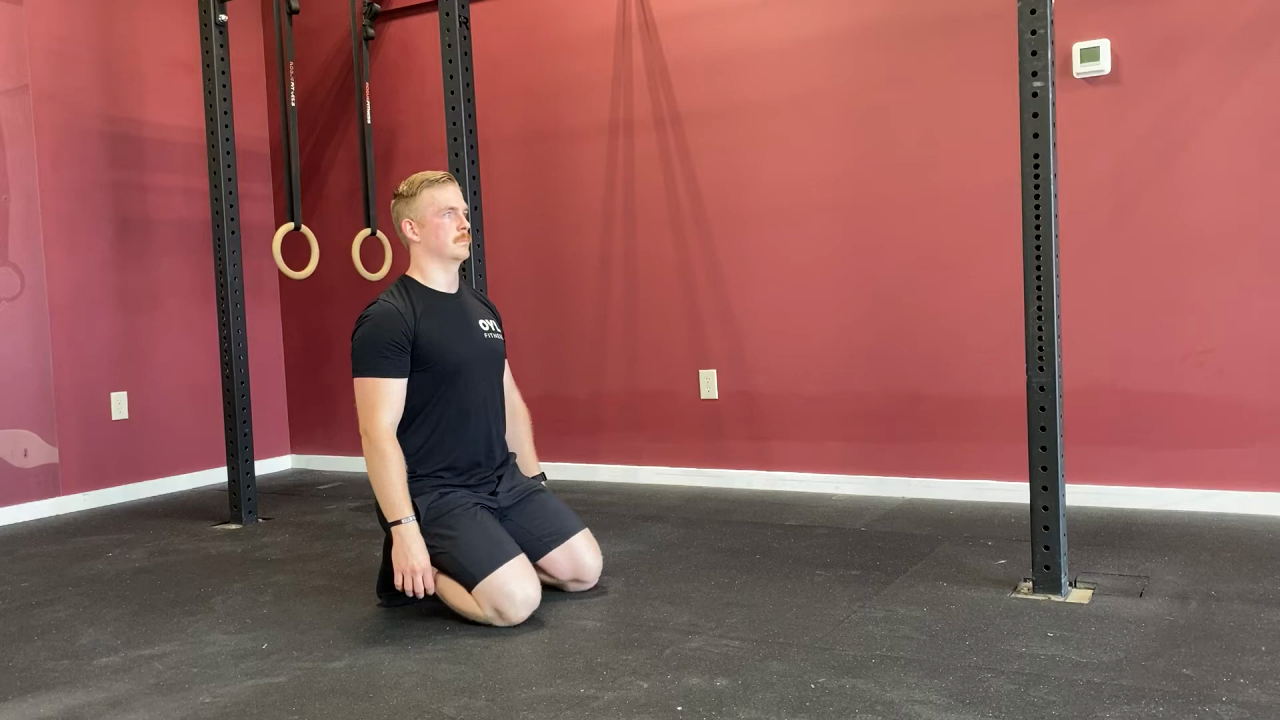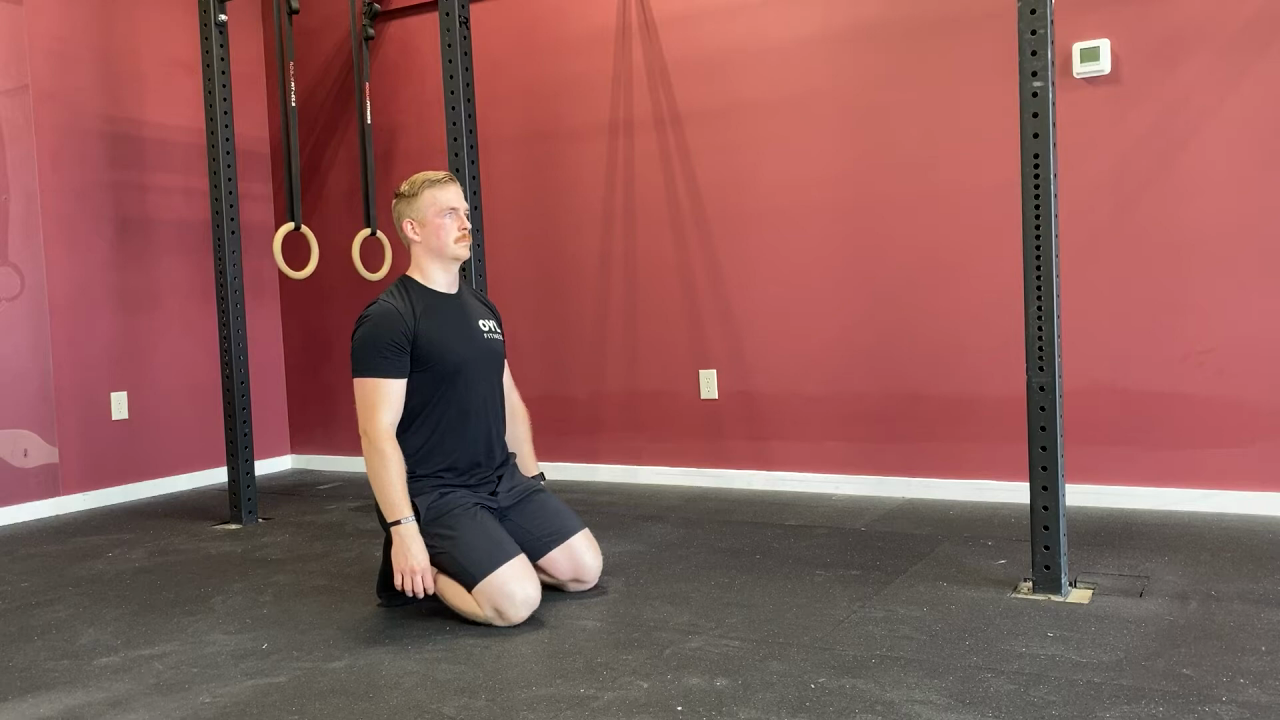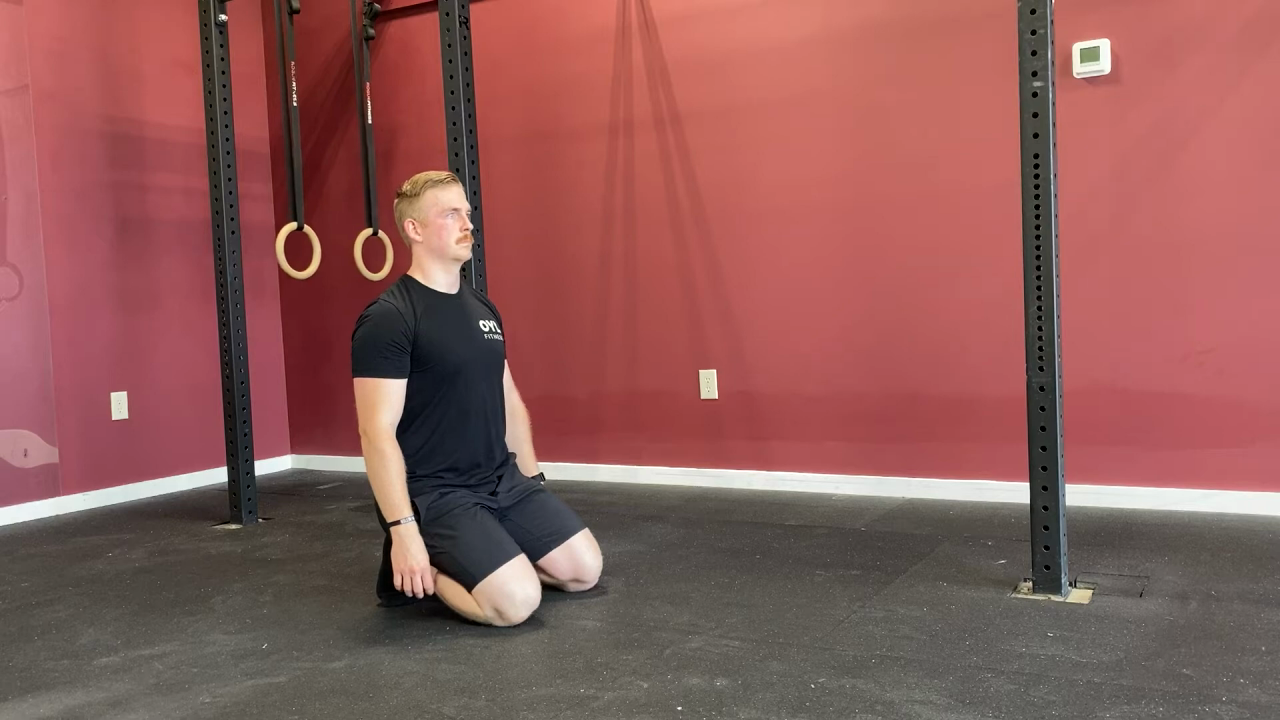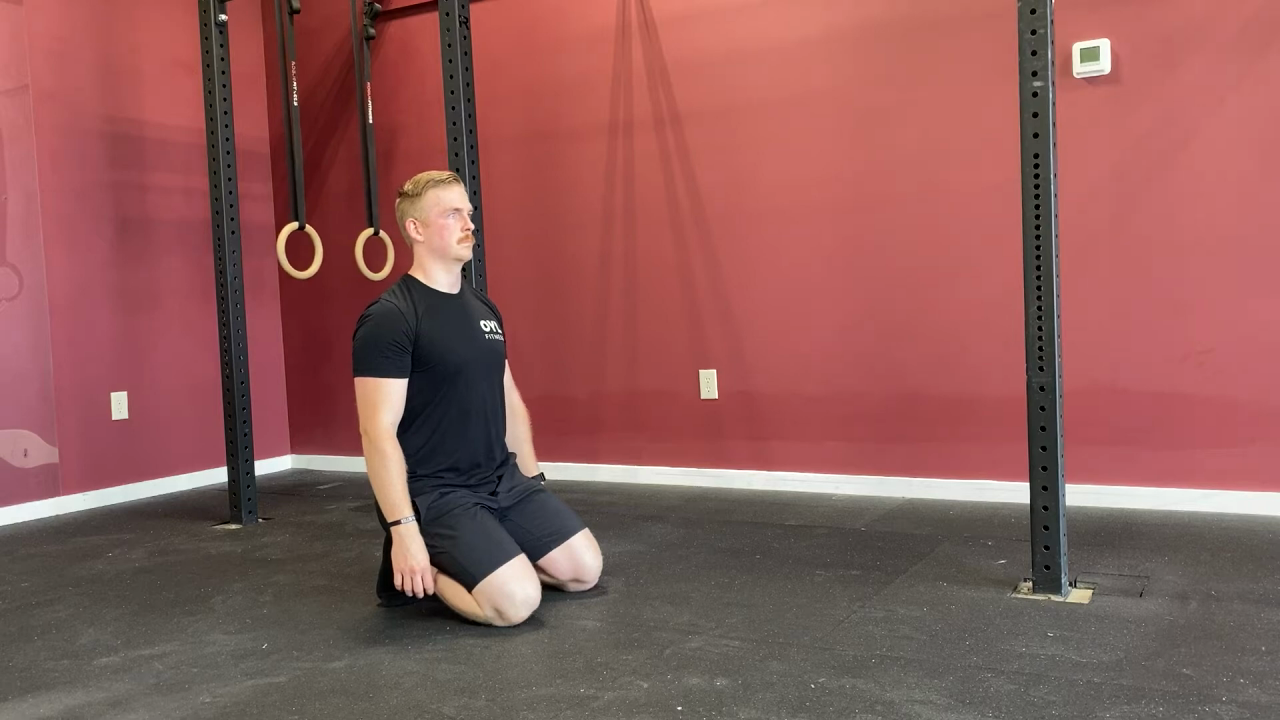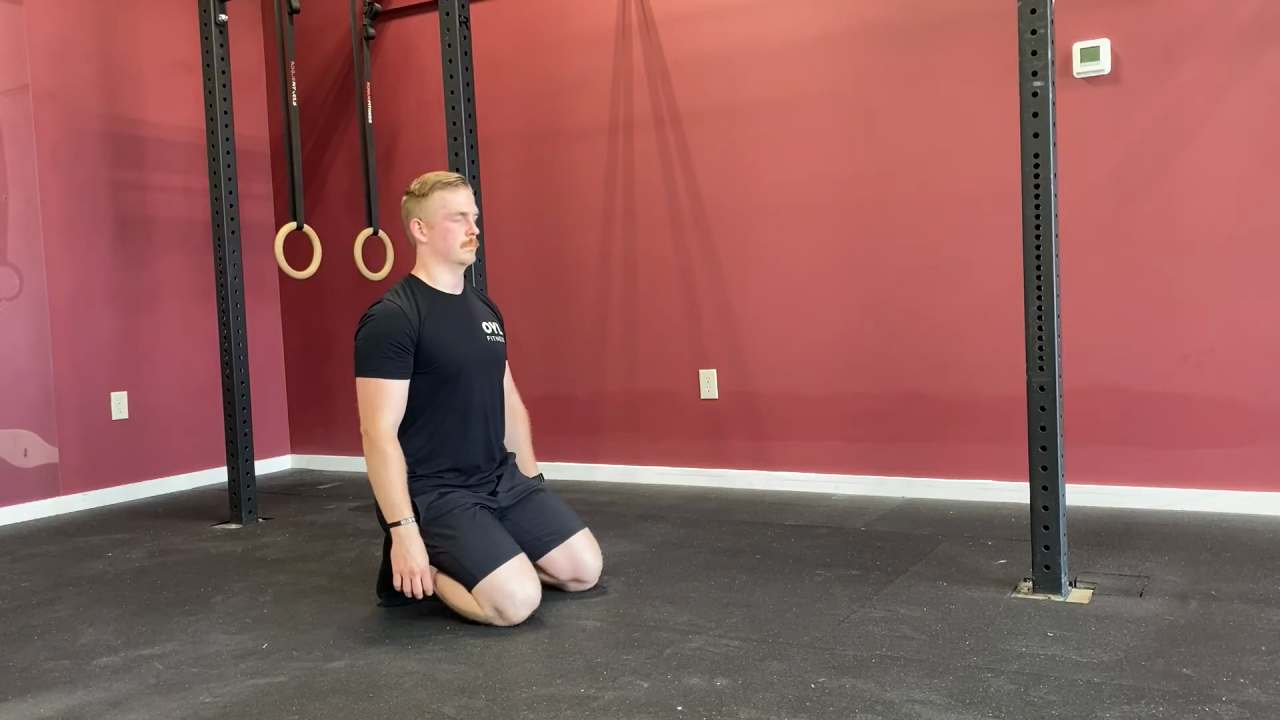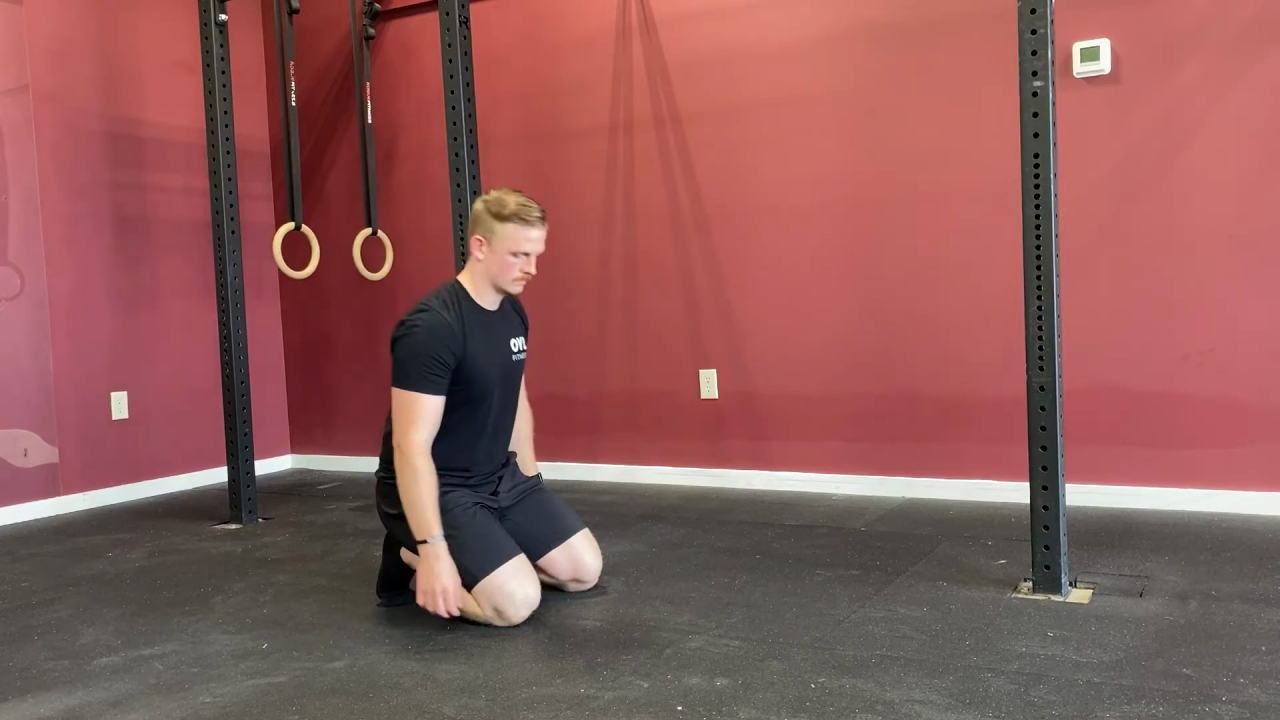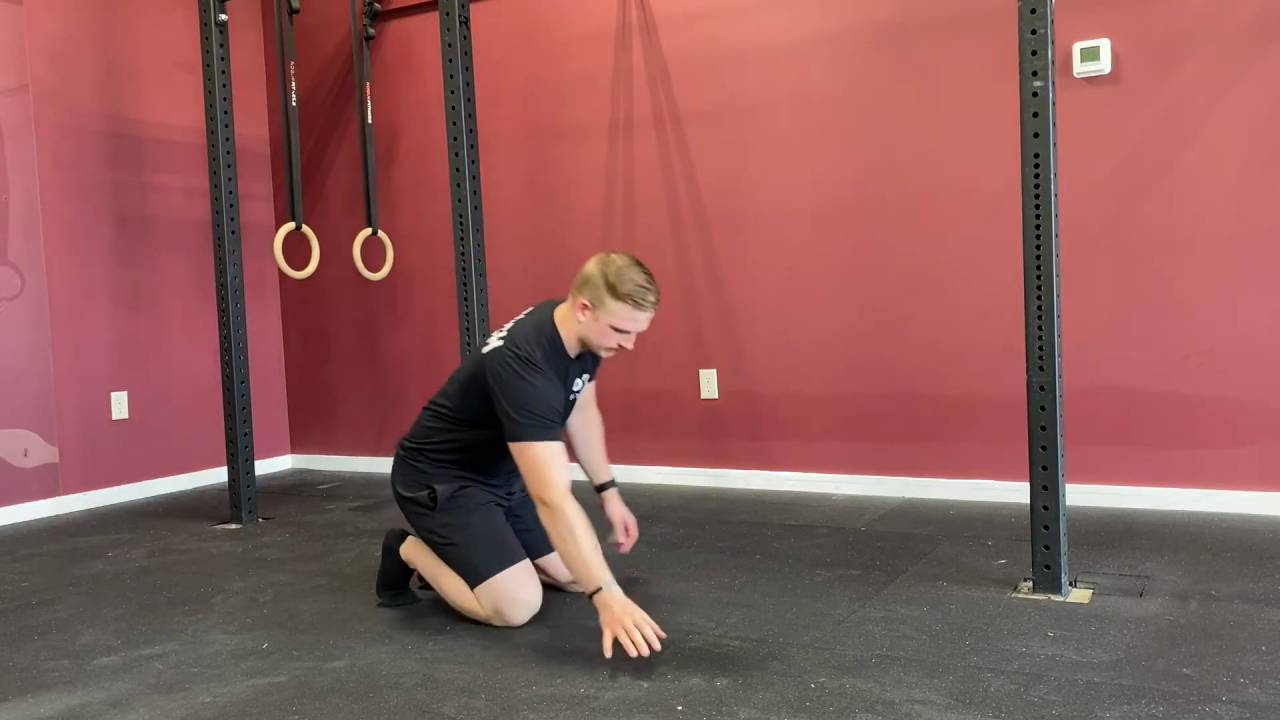
dt=0.4s
person 1, frame 1
left shoulder: (481, 307)
right shoulder: (388, 318)
right elbow: (378, 432)
left wrist: (535, 479)
right wrist: (404, 529)
left hip: (503, 479)
right hip: (433, 492)
left knee: (583, 568)
right knee: (516, 600)
left ankle: (463, 558)
right ankle: (415, 568)
person 1, frame 2
left shoulder: (481, 307)
right shoulder: (388, 318)
right elbow: (378, 432)
left wrist: (533, 480)
right wrist: (404, 530)
left hip: (503, 479)
right hip: (434, 493)
left knee: (585, 569)
right knee: (517, 601)
left ankle: (465, 559)
right ankle: (414, 568)
person 1, frame 3
left shoulder: (482, 307)
right shoulder: (388, 318)
right elbow: (377, 432)
left wrist: (534, 480)
right wrist: (403, 529)
left hip: (503, 479)
right hip: (433, 492)
left knee: (585, 569)
right knee: (516, 601)
left ankle: (455, 559)
right ankle: (417, 567)
person 1, frame 4
left shoulder: (483, 307)
right shoulder: (390, 318)
right elbow: (378, 432)
left wrist: (534, 482)
right wrist: (404, 530)
left hip: (502, 478)
right hip: (434, 492)
left knee: (584, 569)
right knee: (516, 601)
left ankle: (466, 556)
right ankle: (414, 567)
person 1, frame 5
left shoulder: (483, 306)
right shoulder: (392, 318)
right elbow: (378, 433)
left wrist: (533, 482)
right wrist: (403, 531)
left hip: (500, 477)
right hip: (433, 491)
left knee: (584, 569)
right knee: (516, 601)
left ankle: (454, 556)
right ankle: (416, 565)
person 1, frame 6
left shoulder: (513, 313)
right shoulder: (432, 327)
right elbow: (410, 449)
left wrist: (532, 488)
right wrist: (432, 549)
left hip: (500, 478)
right hip: (437, 489)
left knee: (583, 569)
right knee: (515, 600)
right ankle: (412, 556)
person 1, frame 7
left shoulder: (580, 332)
right shoulder: (523, 365)
left elbow: (580, 414)
right elbow: (553, 498)
left wrist: (608, 492)
right wrist: (608, 598)
left hip: (502, 470)
right hip: (441, 478)
left knee: (578, 574)
right knee: (516, 605)
left ankle: (473, 538)
right ankle: (412, 552)
